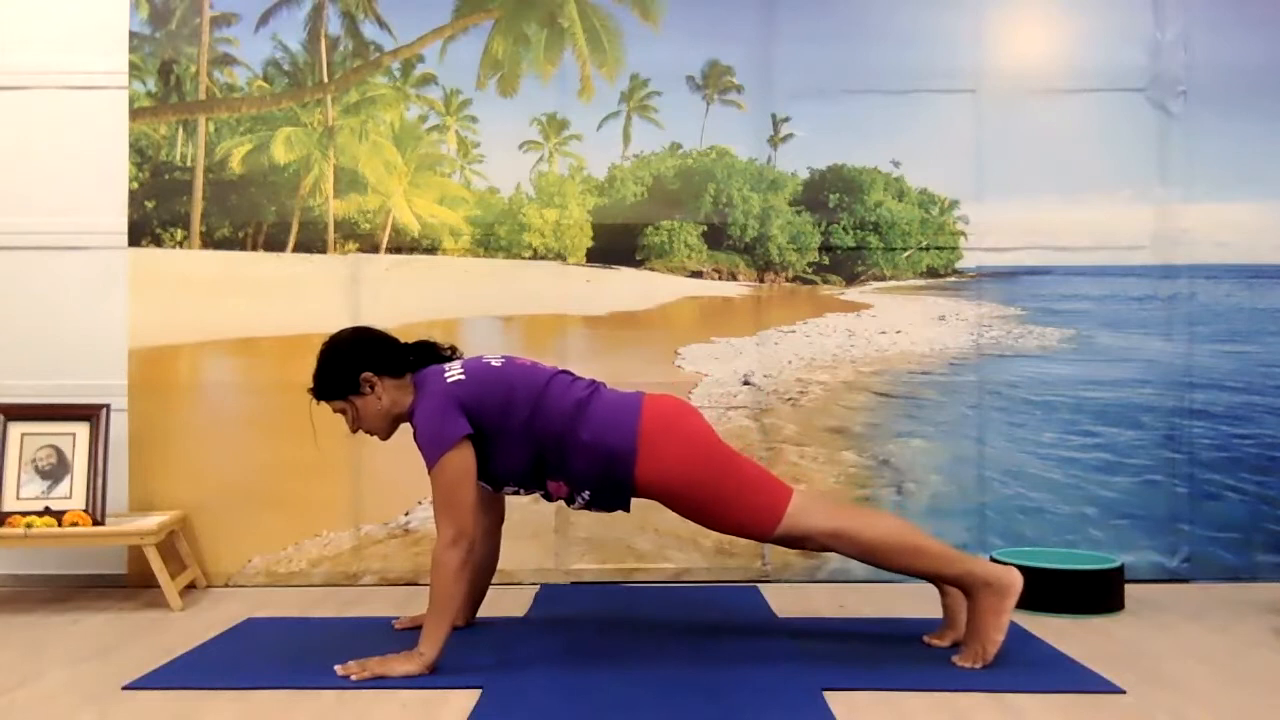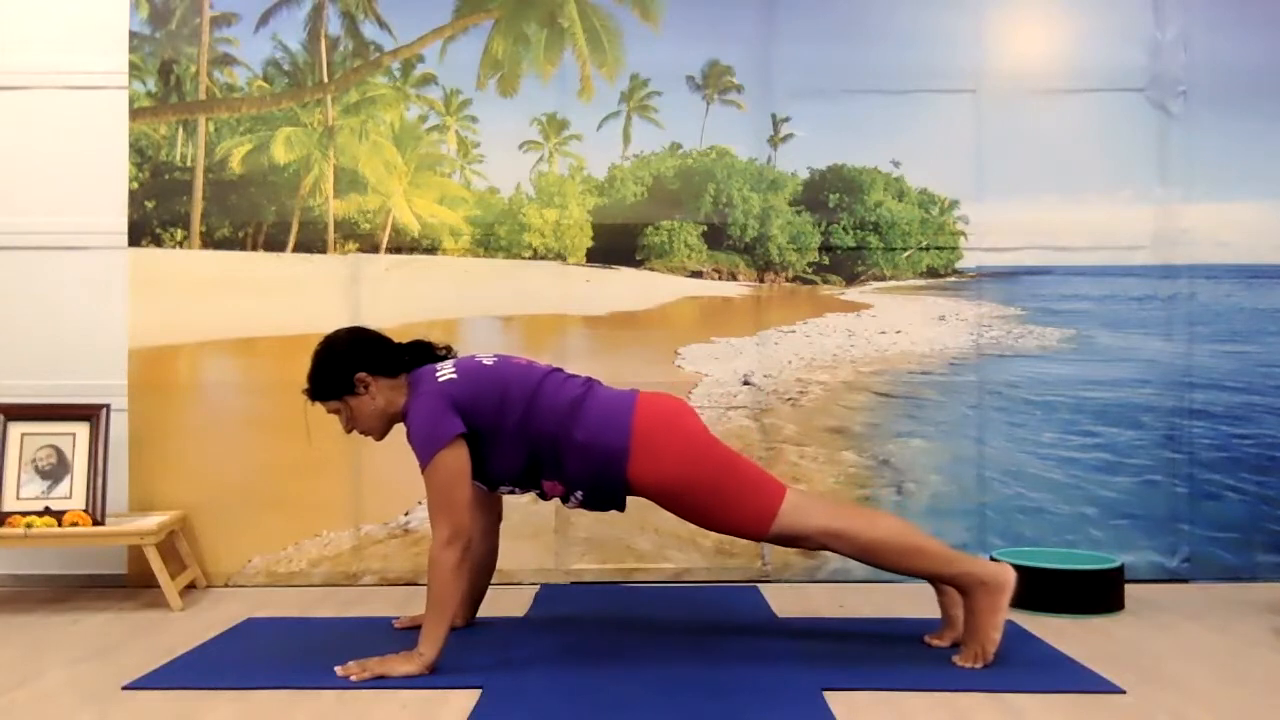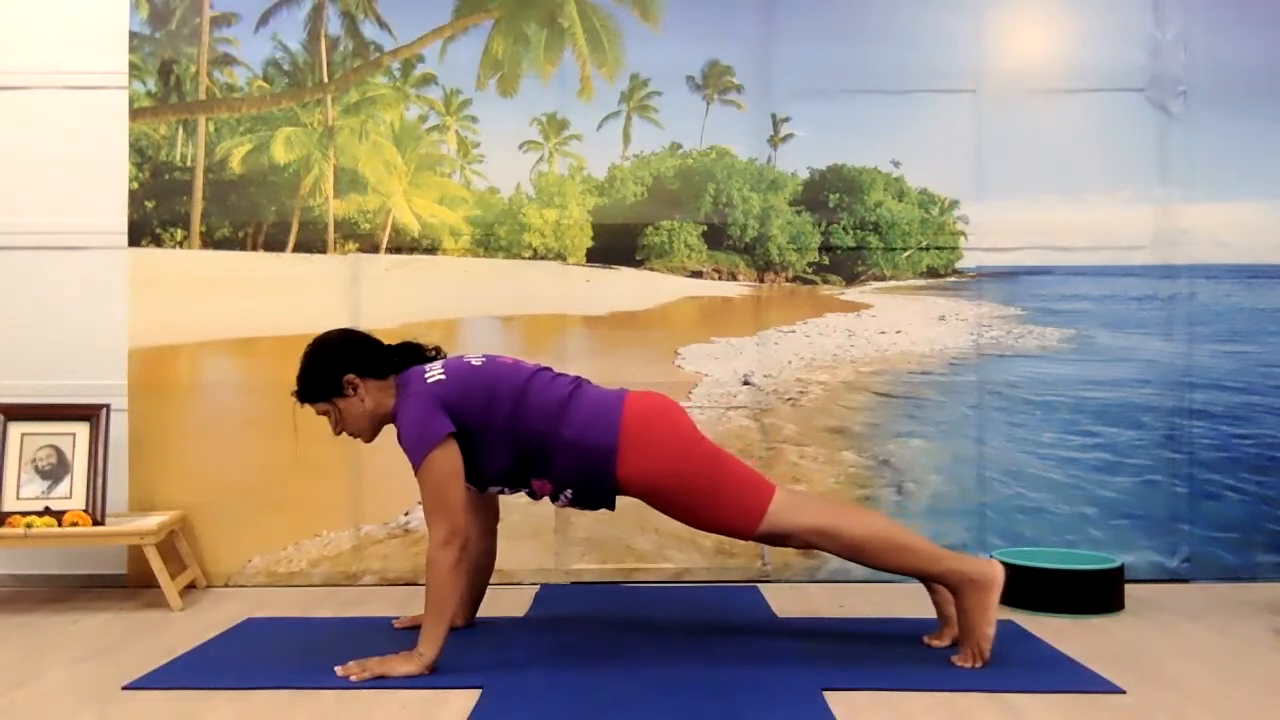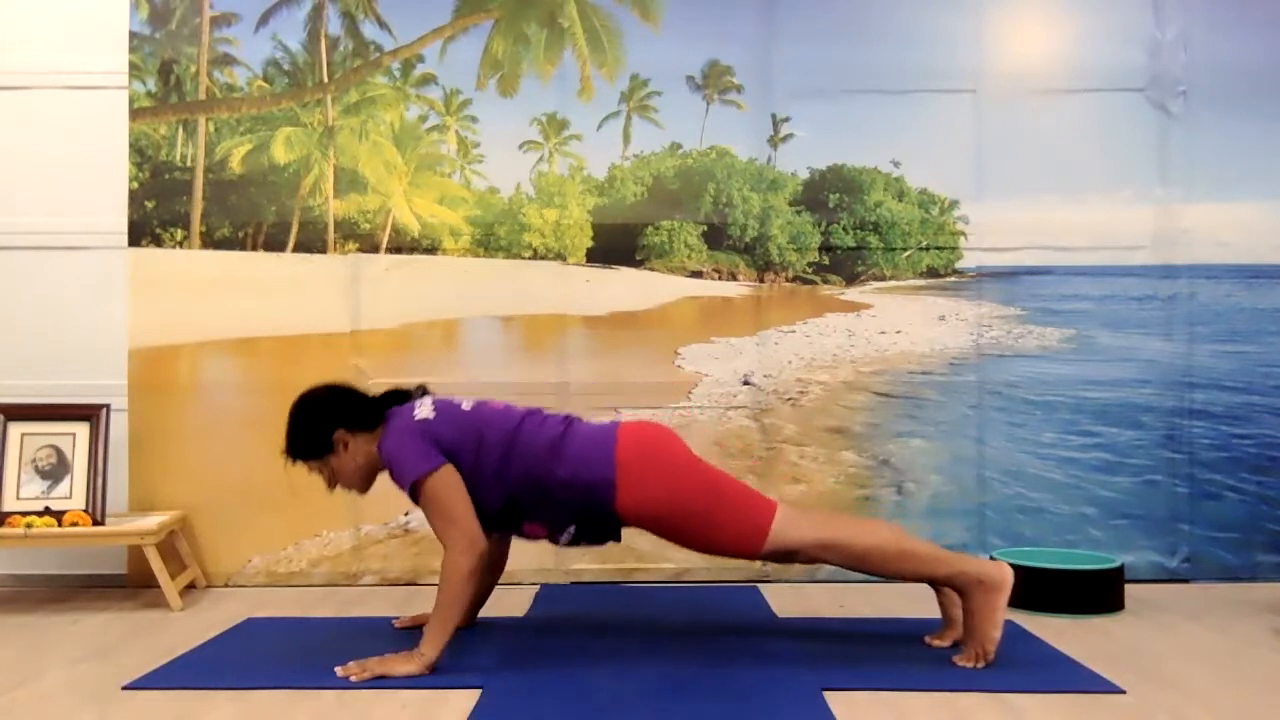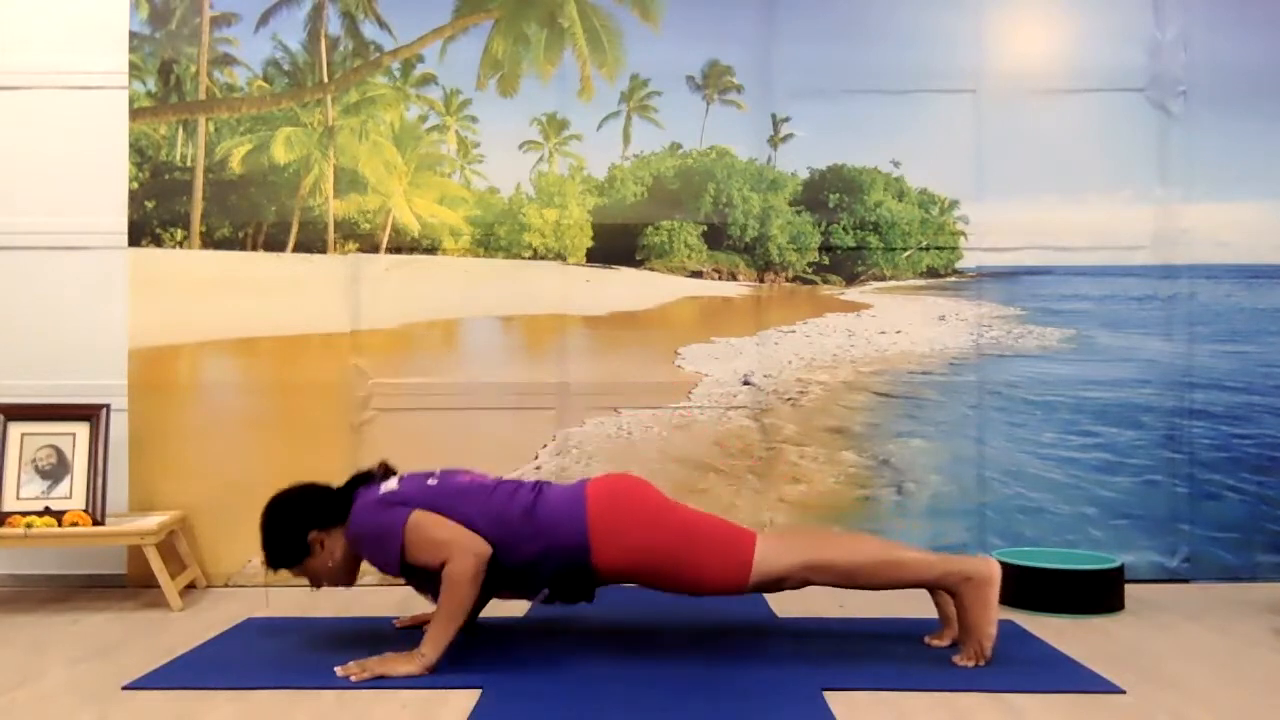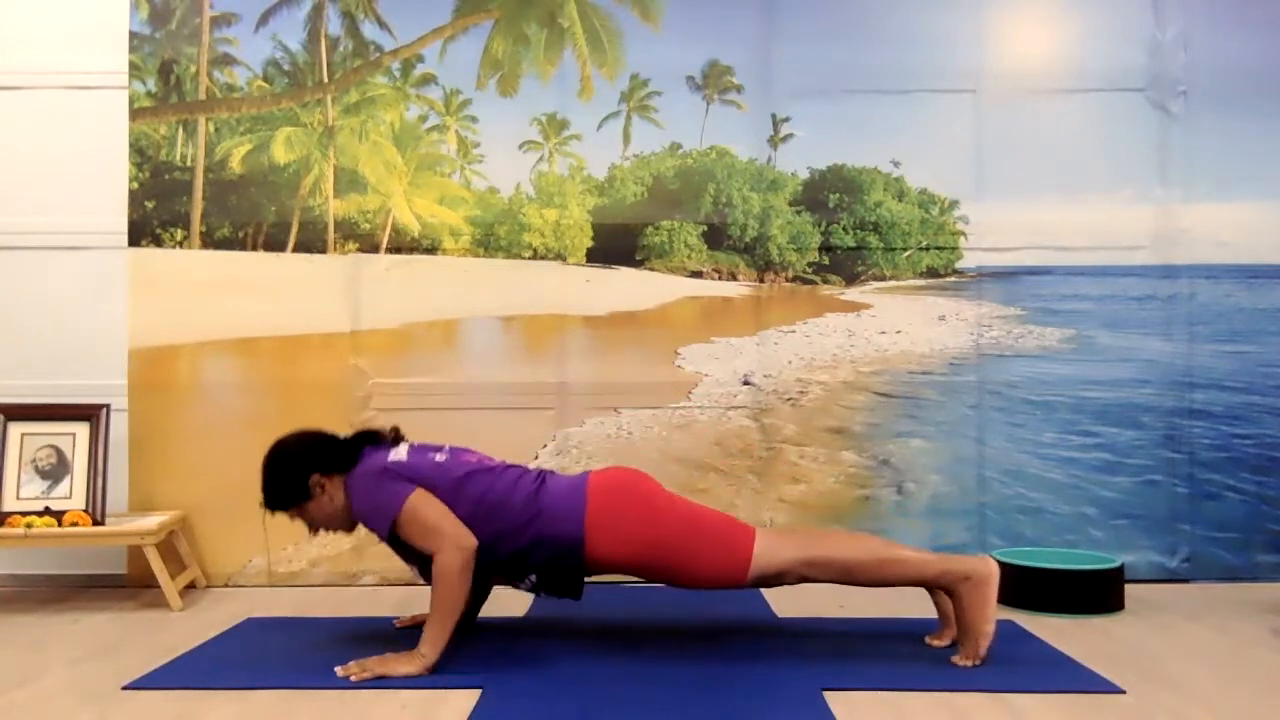
dt=0.4s
person 1, frame 1
left shoulder: (433, 403)
right shoulder: (455, 388)
left elbow: (456, 538)
right elbow: (487, 520)
left wrist: (423, 653)
right wrist: (460, 613)
left hip: (656, 449)
right hip: (652, 433)
left knee: (810, 522)
right knee: (803, 523)
left ankle: (983, 578)
right ankle: (949, 574)
person 1, frame 2
left shoulder: (426, 403)
right shoulder: (449, 388)
left elbow: (451, 538)
right elbow: (484, 519)
left wrist: (423, 653)
right wrist: (460, 614)
left hip: (649, 449)
right hip: (647, 430)
left knee: (807, 522)
right knee: (801, 520)
left ankle: (977, 575)
right ankle: (950, 575)
person 1, frame 3
left shoulder: (416, 404)
right shoulder: (440, 390)
left elbow: (450, 537)
right elbow: (482, 519)
left wrist: (423, 654)
right wrist: (460, 613)
left hip: (637, 445)
right hip: (636, 430)
left knee: (795, 522)
right knee: (787, 521)
left ankle: (965, 575)
right ankle: (941, 575)
person 1, frame 4
left shoulder: (402, 441)
right shoulder: (427, 426)
left elbow: (467, 548)
right elbow: (492, 536)
left wrist: (423, 654)
right wrist: (456, 616)
left hip: (635, 477)
right hip: (632, 459)
left knee: (799, 536)
right knee: (791, 538)
left ankle: (974, 575)
right ankle: (946, 574)
person 1, frame 5
left shoulder: (369, 521)
right shoulder: (393, 495)
left elbow: (473, 553)
left wrist: (425, 653)
right wrist: (451, 614)
left hip: (610, 529)
right hip: (606, 507)
left knee: (785, 560)
right knee: (778, 560)
left ankle: (963, 573)
right ankle: (942, 579)
person 1, frame 6
left shoulder: (368, 486)
right shoulder: (400, 462)
left elbow: (458, 545)
left wrist: (425, 652)
right wrist: (457, 611)
left hip: (608, 524)
right hip: (606, 502)
left knee: (785, 558)
right knee: (781, 556)
left ankle: (961, 571)
right ankle: (938, 572)
